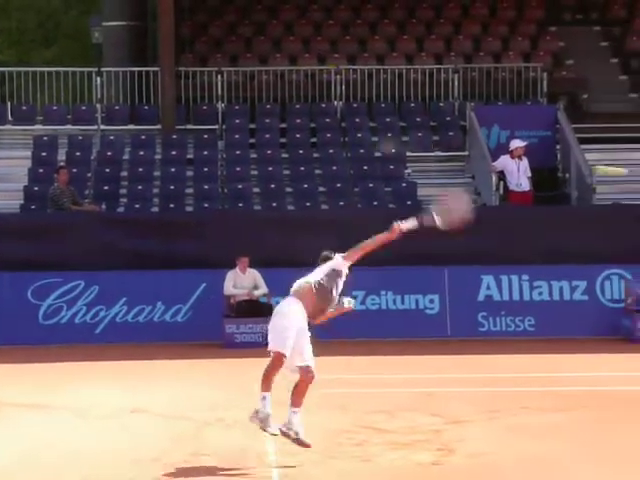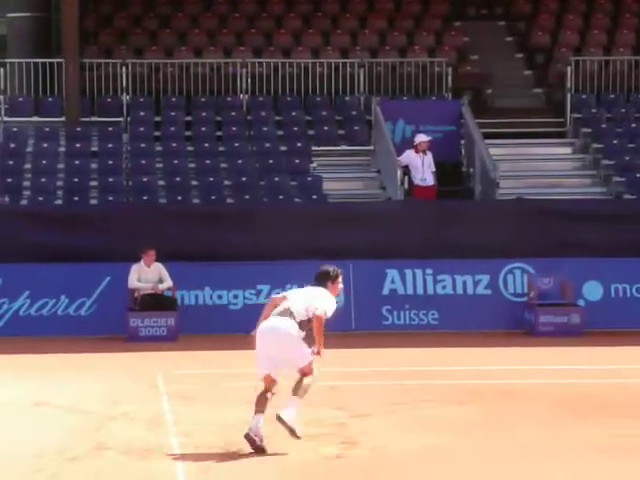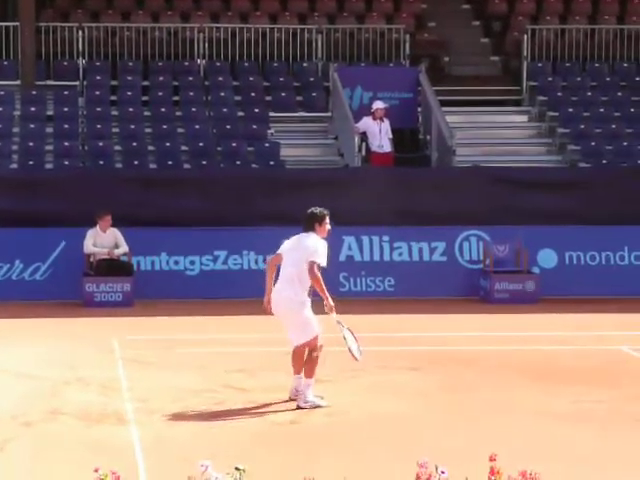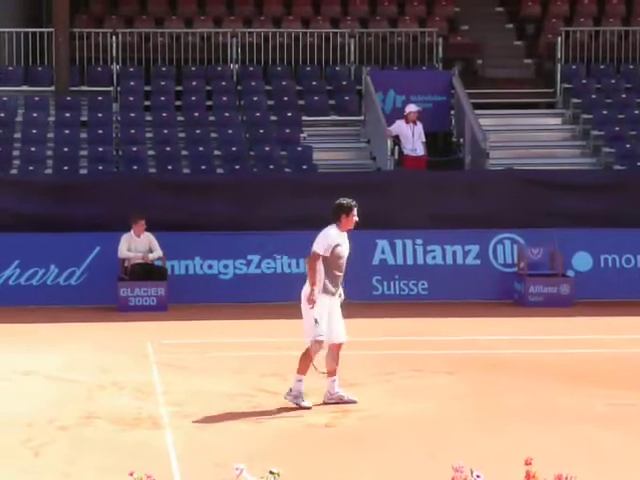
dt=0.5s
person 1, frame 1
left shoulder: (330, 298)
right shoulder: (336, 266)
right elbow: (356, 251)
left wrist: (338, 308)
right wrist: (389, 235)
left hip: (299, 322)
right hip: (291, 311)
left knee: (307, 375)
right knee: (278, 360)
left ankle: (292, 424)
right ankle: (263, 409)
person 1, frame 2
left shoulder: (302, 291)
right shoulder: (328, 299)
left elbow: (274, 300)
right elbow: (318, 318)
left wrist: (260, 326)
right wrist: (319, 346)
left hip: (266, 328)
right hip: (285, 329)
left knee: (269, 386)
right knee: (308, 373)
left ankle: (256, 429)
right ankle: (289, 413)
person 1, frame 3
left shoulder: (294, 240)
right shoulder: (318, 243)
left elbow: (271, 264)
right elbow: (313, 272)
left wrist: (269, 293)
right wrist: (327, 298)
left hip: (279, 298)
right hip: (295, 300)
left knee: (302, 344)
right knee: (314, 345)
left ankle: (298, 389)
right ankle: (305, 396)
person 1, frame 4
left shoulder: (343, 237)
right shoulder: (329, 235)
right elbow: (312, 261)
left wrist: (339, 289)
right wrist: (313, 290)
left hip: (331, 297)
right hip: (318, 297)
left knee: (336, 343)
right knee: (316, 344)
left ankle: (332, 391)
right ankle: (295, 390)
